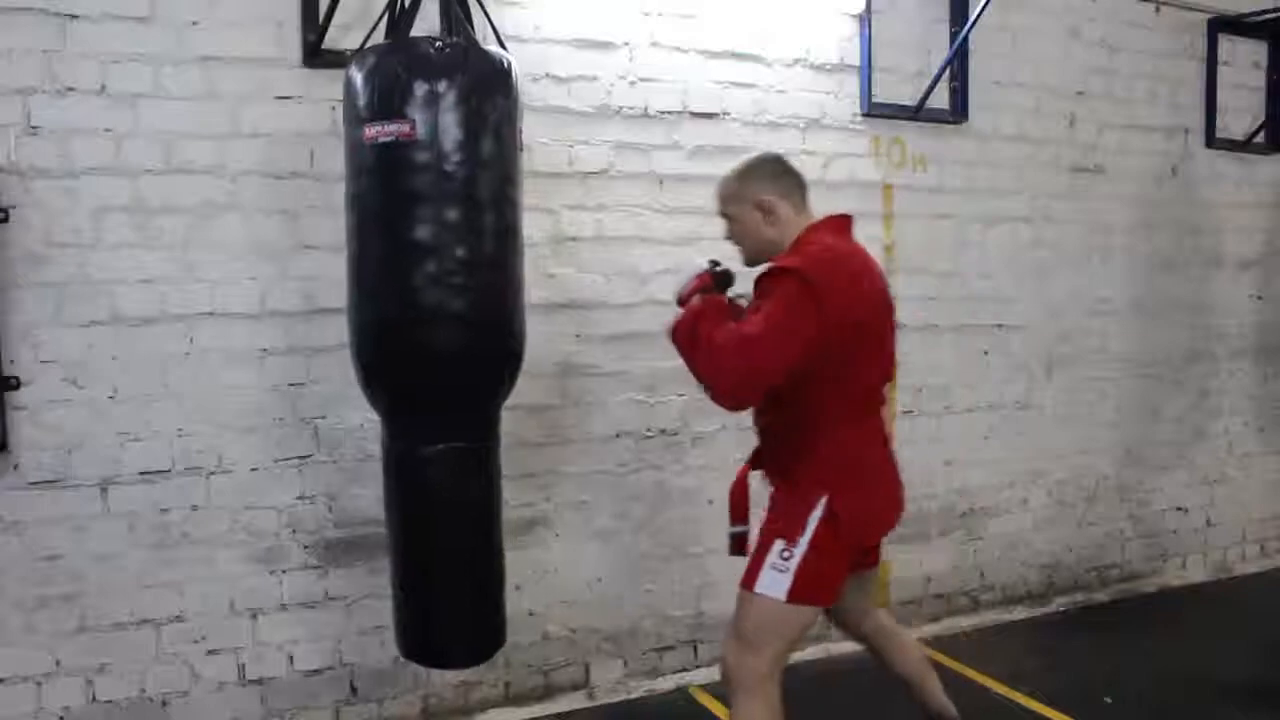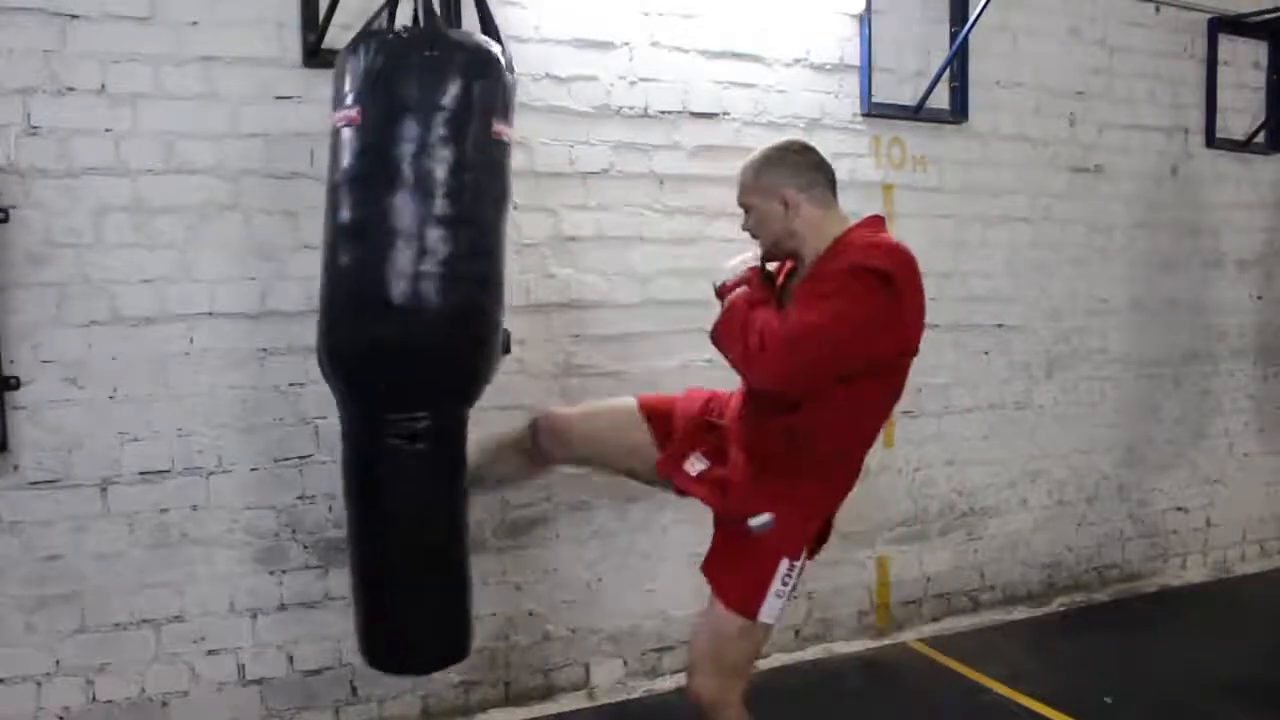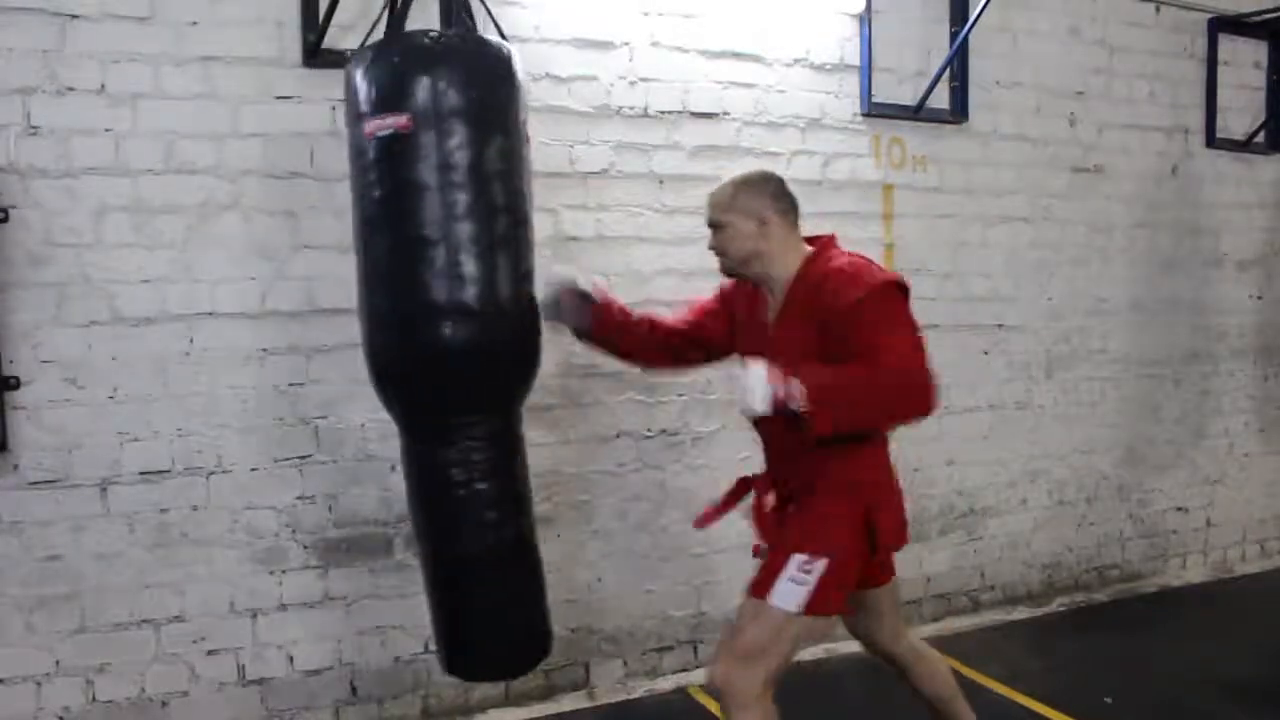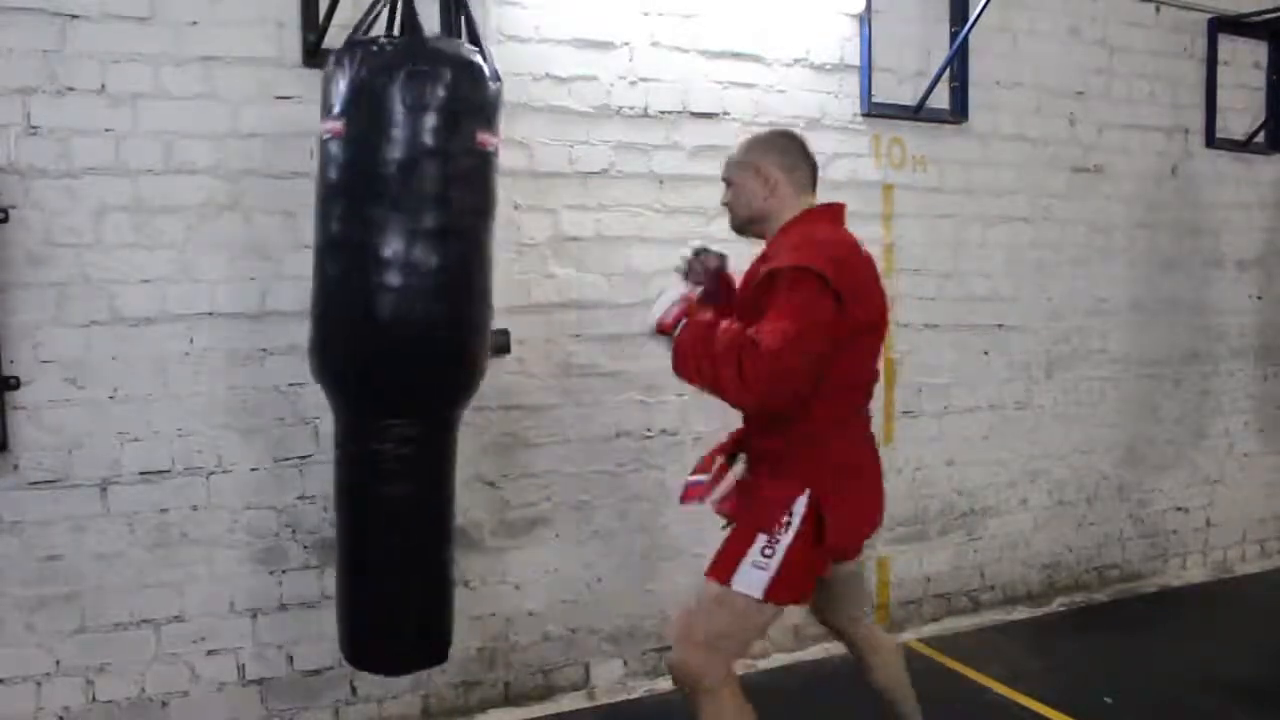
dt=1s
person 1, frame 1
left shoulder: (804, 276)
right shoulder: (842, 262)
left elbow: (736, 377)
left wrist: (700, 303)
right wrist: (729, 314)
left hip: (826, 490)
right hip: (859, 476)
left knee: (748, 665)
right knee: (860, 616)
person 1, frame 2
left shoulder: (876, 273)
right shoulder: (801, 268)
left elbow: (772, 360)
left wrist: (739, 294)
left hip: (781, 489)
right hip: (729, 430)
right knee: (552, 433)
person 1, frame 3
left shoulder: (857, 289)
right shoulder: (746, 297)
left elbow: (906, 390)
right elbow: (671, 343)
left wrist: (796, 390)
right wrist: (594, 314)
left hip: (844, 502)
right hip: (812, 496)
right knee: (890, 639)
person 1, frame 4
left shoulder: (803, 263)
right shoulder: (807, 250)
left elbow: (761, 378)
right elbow: (770, 335)
left wrist: (686, 323)
right wrist: (717, 295)
left hip: (807, 484)
right hip: (812, 469)
left knee: (695, 658)
right knee: (850, 621)
